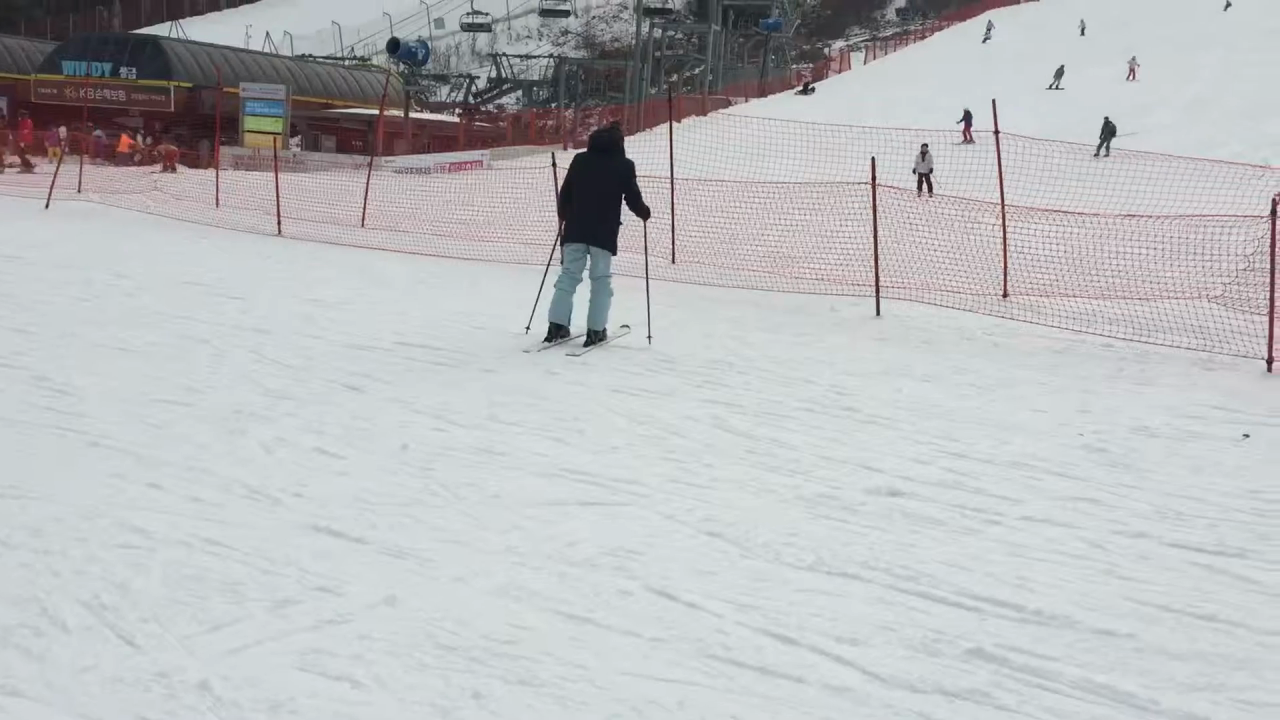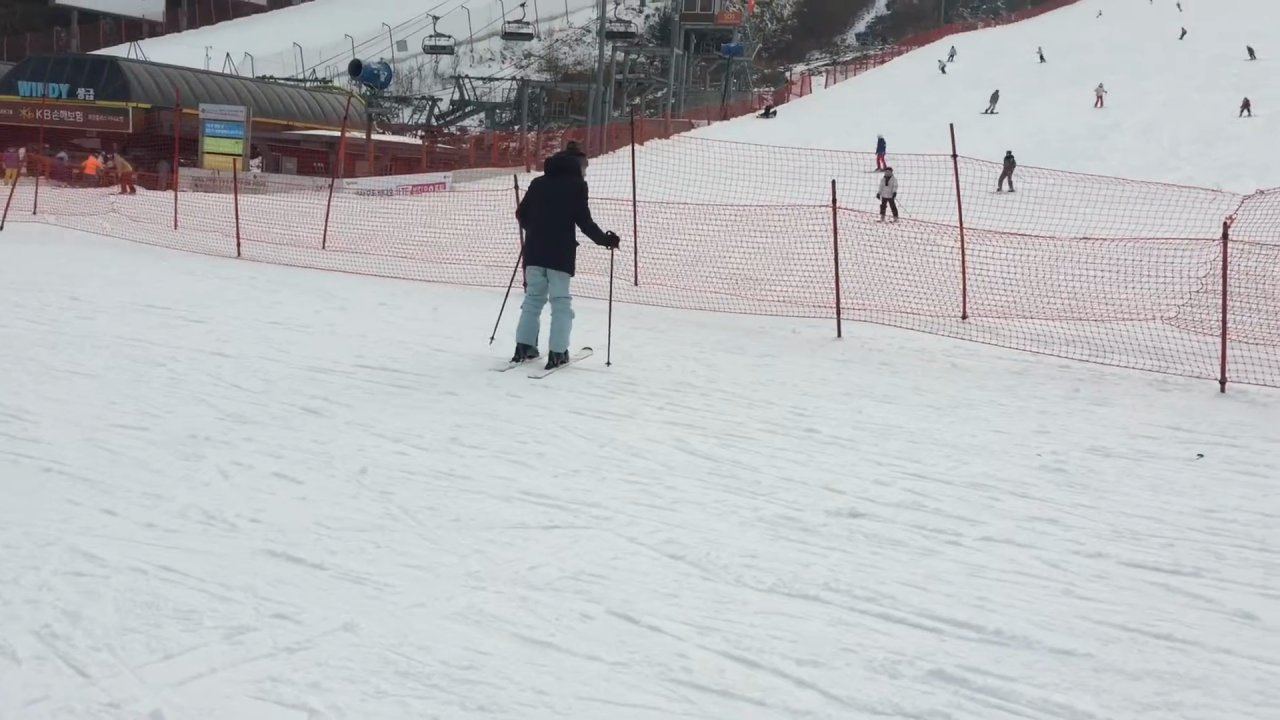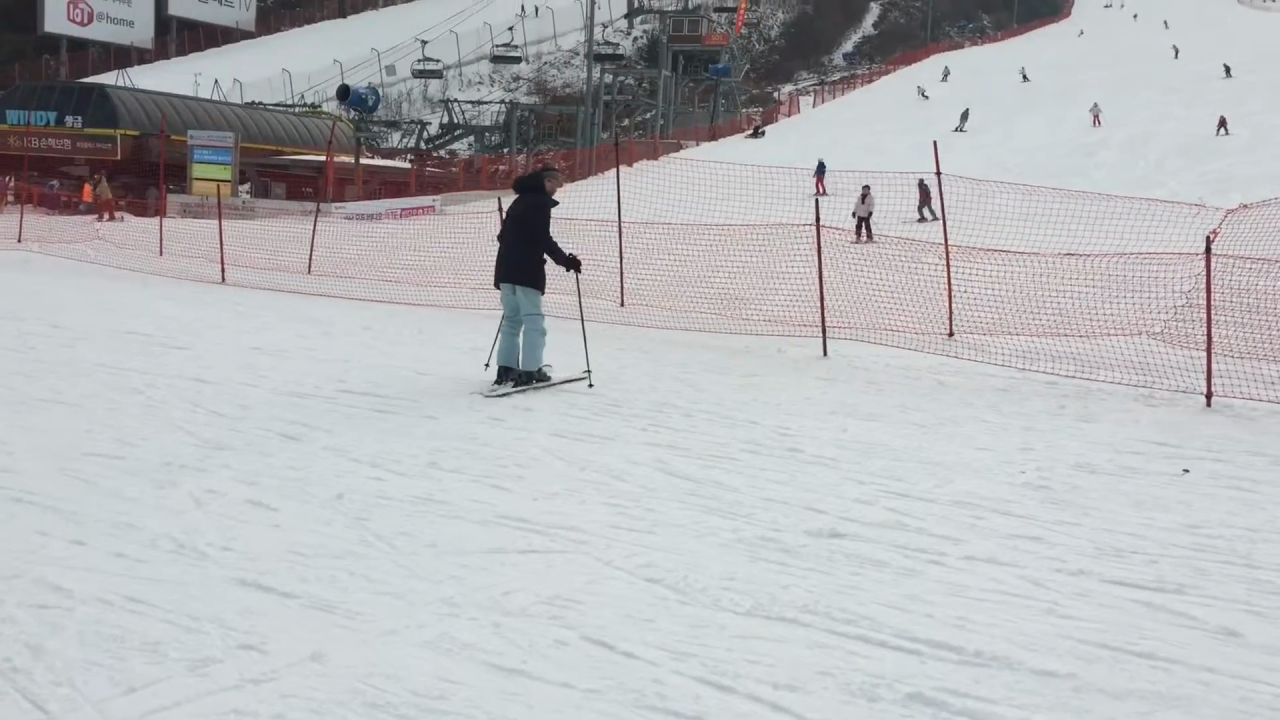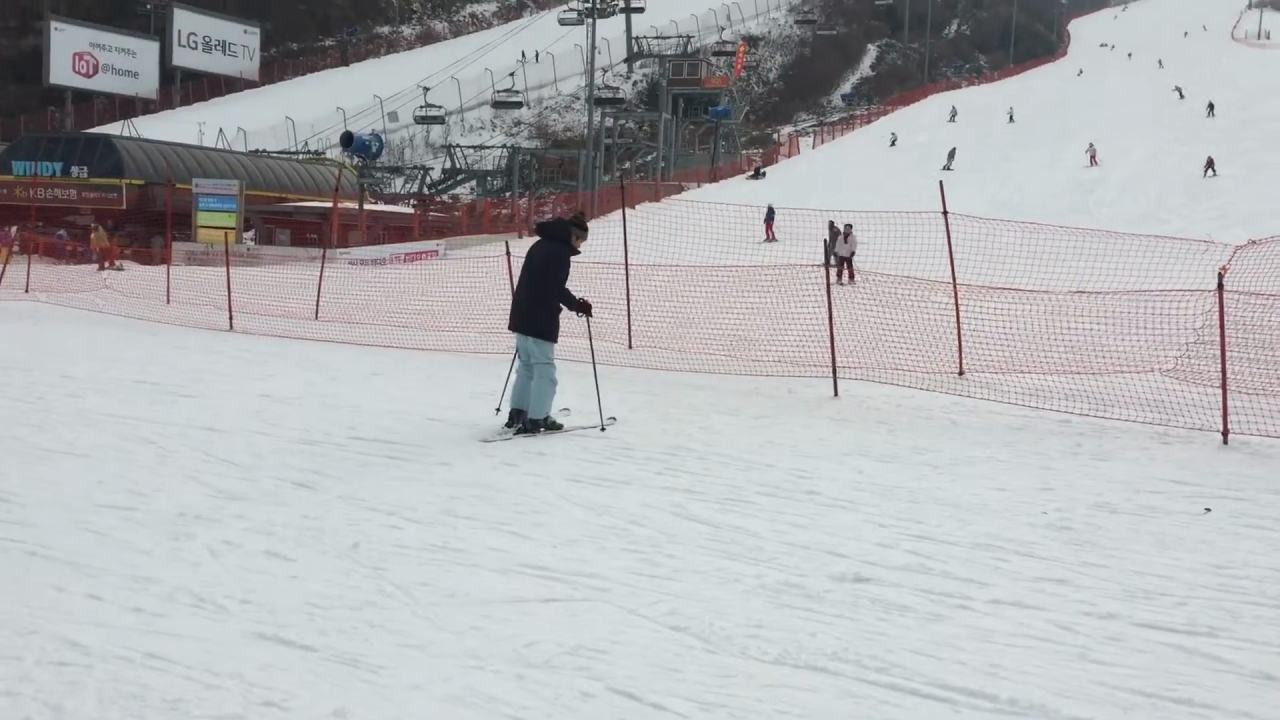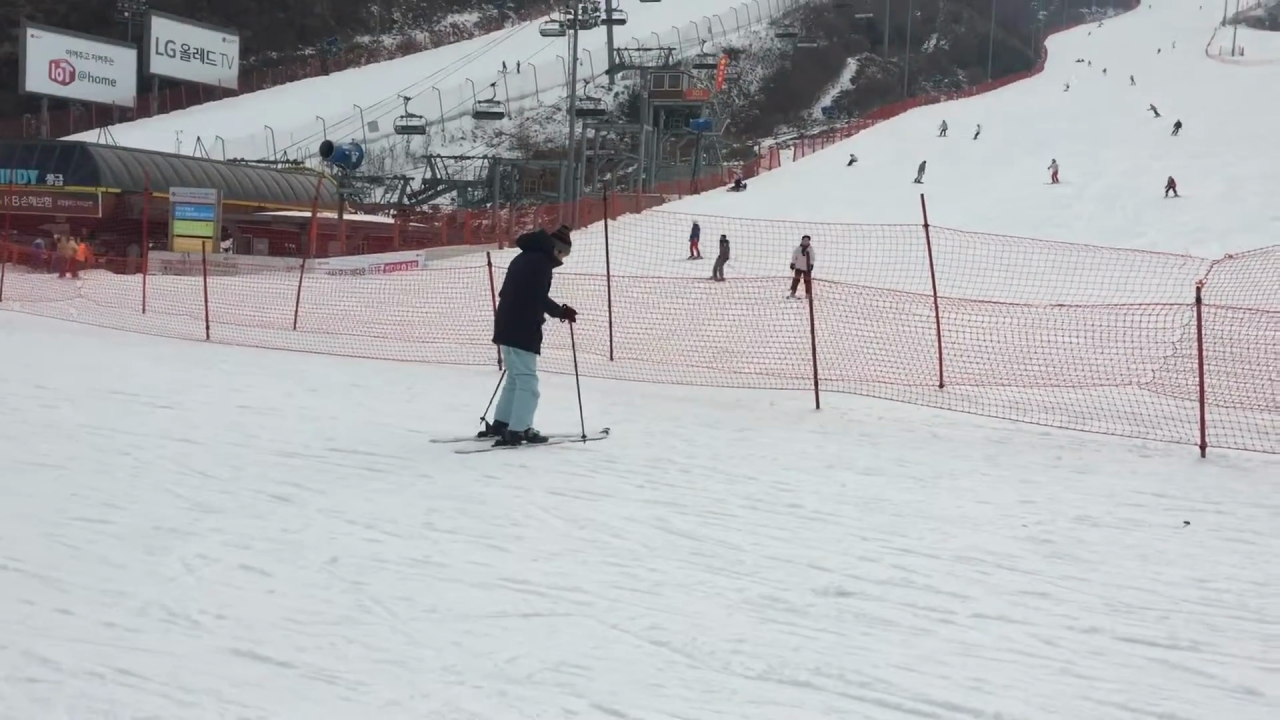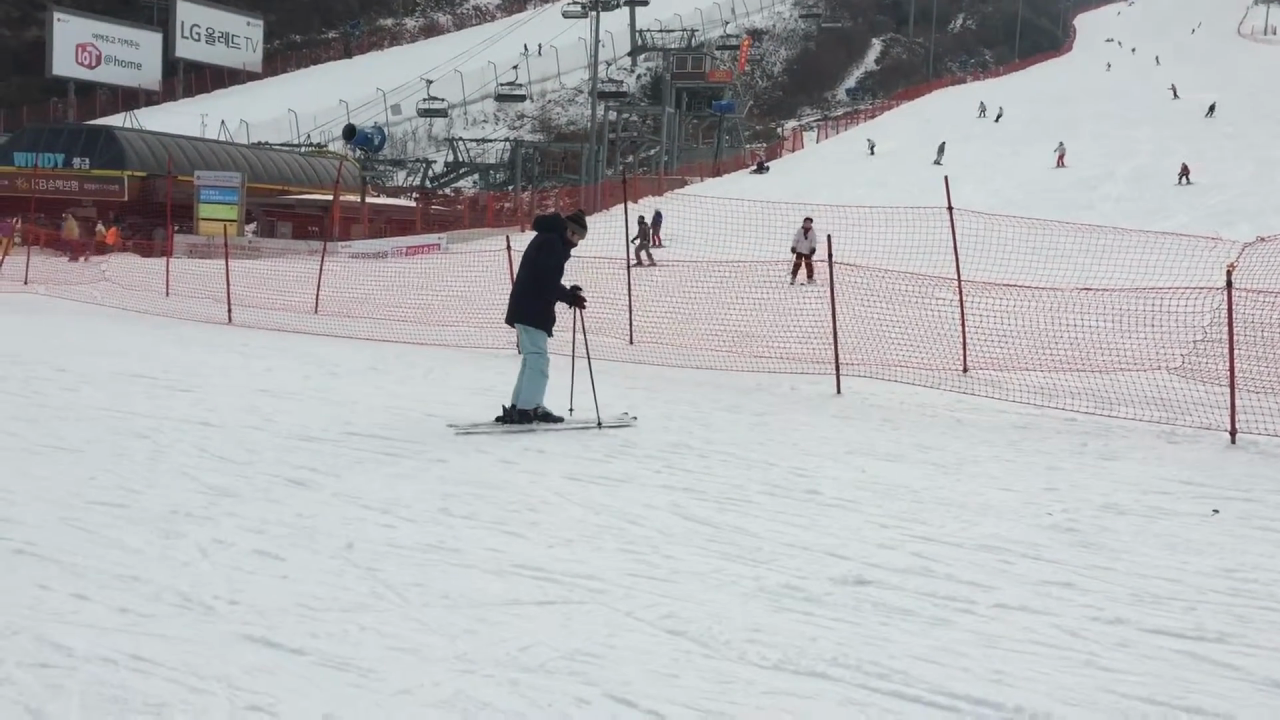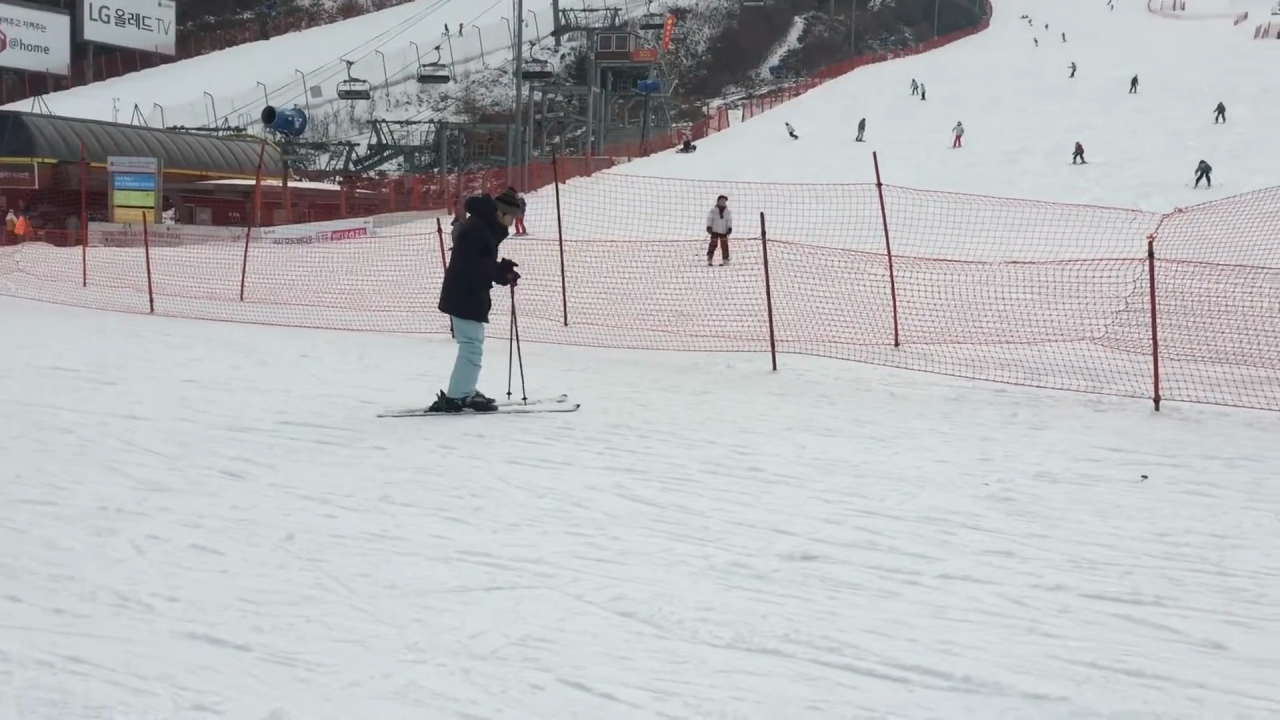
dt=0.5s
person 1, frame 1
left shoulder: (580, 159)
right shoulder: (624, 165)
left elbow: (566, 191)
right elbow: (633, 198)
left wrist: (564, 215)
right wrist: (644, 212)
left hip: (576, 228)
right hip: (604, 230)
left knee: (568, 275)
right knee: (600, 279)
left ankle: (557, 326)
right ankle: (595, 330)
person 1, frame 2
left shoulder: (538, 182)
right shoulder: (577, 184)
left elbow: (521, 212)
right elbow: (583, 220)
right wrist: (605, 239)
left hip: (535, 249)
right hip: (560, 251)
left knee: (533, 297)
right knee: (560, 301)
left ankle: (524, 346)
right ankle: (557, 352)
person 1, frame 3
left shoulder: (519, 202)
right shoulder: (540, 202)
left elbow: (503, 235)
right elbow: (543, 238)
right wrist: (565, 260)
left hip: (507, 268)
right hip: (528, 270)
left knee: (512, 319)
right knee: (533, 319)
left ankle: (506, 369)
right ankle: (530, 370)
person 1, frame 4
left shoulder: (540, 245)
right shoulder: (560, 251)
right elbow: (556, 288)
right wrist: (577, 305)
left hip: (522, 313)
right hip: (541, 317)
left knee: (527, 364)
right knee: (544, 367)
left ankle: (518, 412)
right ankle: (537, 418)
person 1, frame 5
left shoulder: (524, 257)
right shoulder: (541, 261)
right elbow: (538, 297)
right wrist: (560, 311)
left hip: (507, 325)
right hip: (522, 328)
left knee: (515, 377)
right knee: (527, 379)
left ankle: (501, 423)
right ankle: (518, 430)
person 1, frame 6
left shoulder: (548, 240)
right shoulder: (552, 241)
right elbow: (545, 278)
left wrist: (568, 293)
right wrist: (569, 297)
left hip: (528, 307)
right hip: (532, 309)
left knee: (532, 359)
right knee: (538, 359)
left ankle: (519, 407)
right ankle: (528, 408)
person 1, frame 7
left shoulder: (487, 226)
right shoulder: (476, 226)
right elbow: (468, 262)
left wrist: (503, 274)
right wrist: (500, 268)
left hip: (472, 294)
right hip: (464, 295)
left knee: (473, 344)
right knee: (471, 345)
left ankle: (463, 391)
right ankle: (457, 397)
